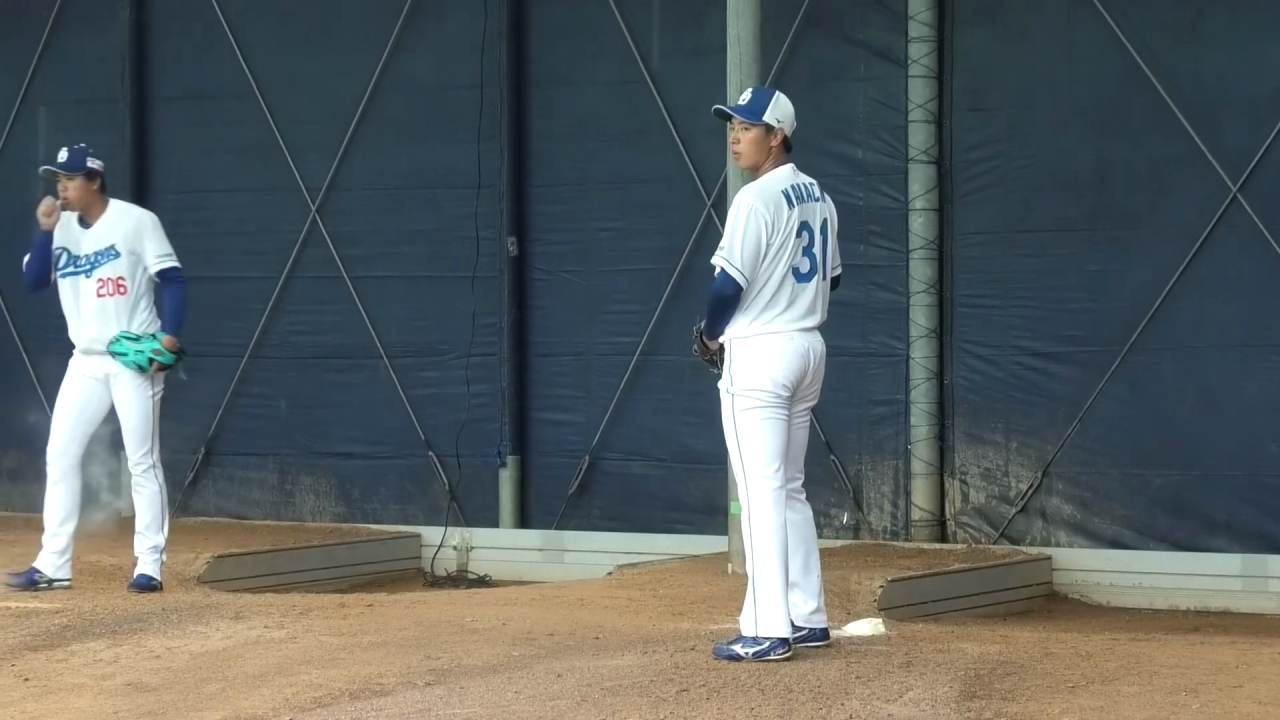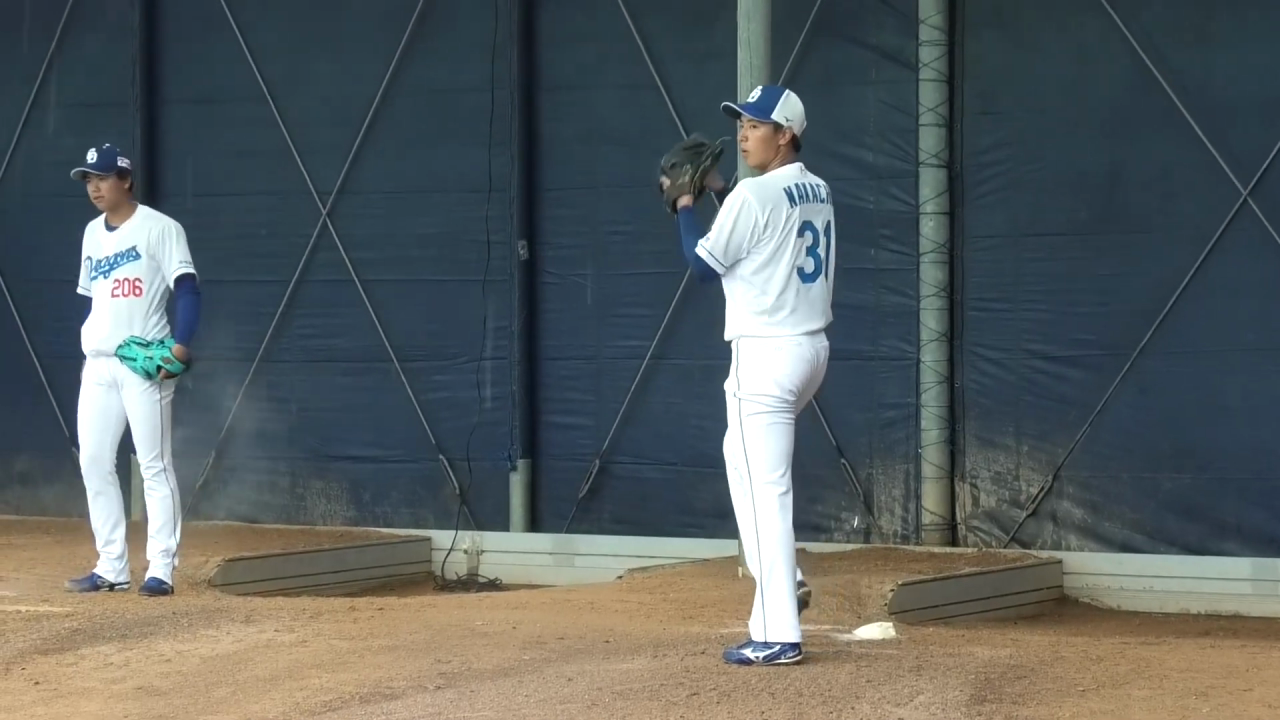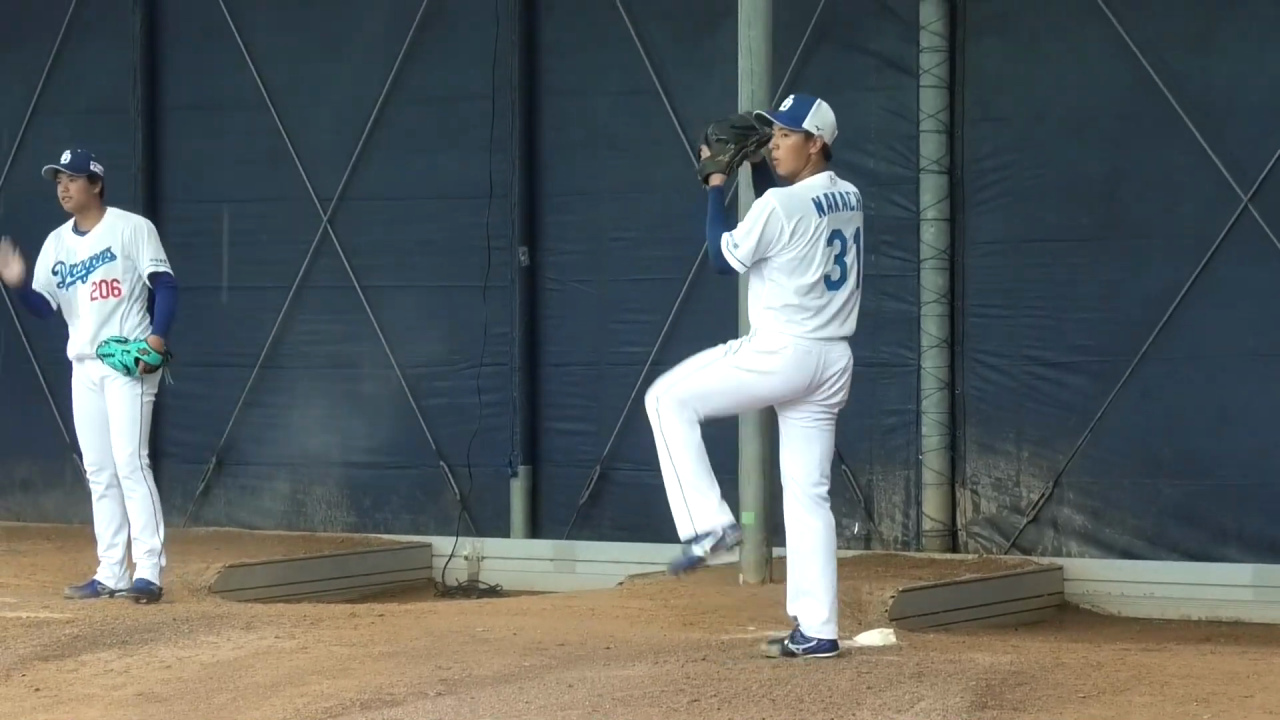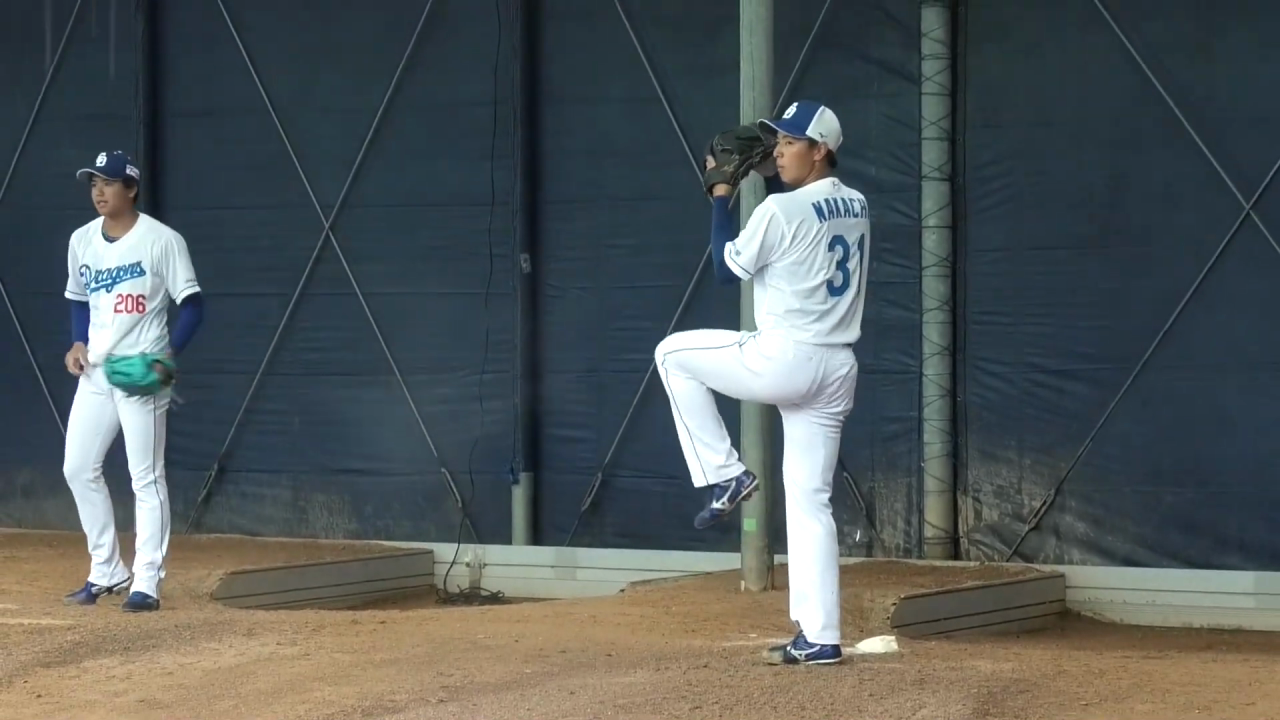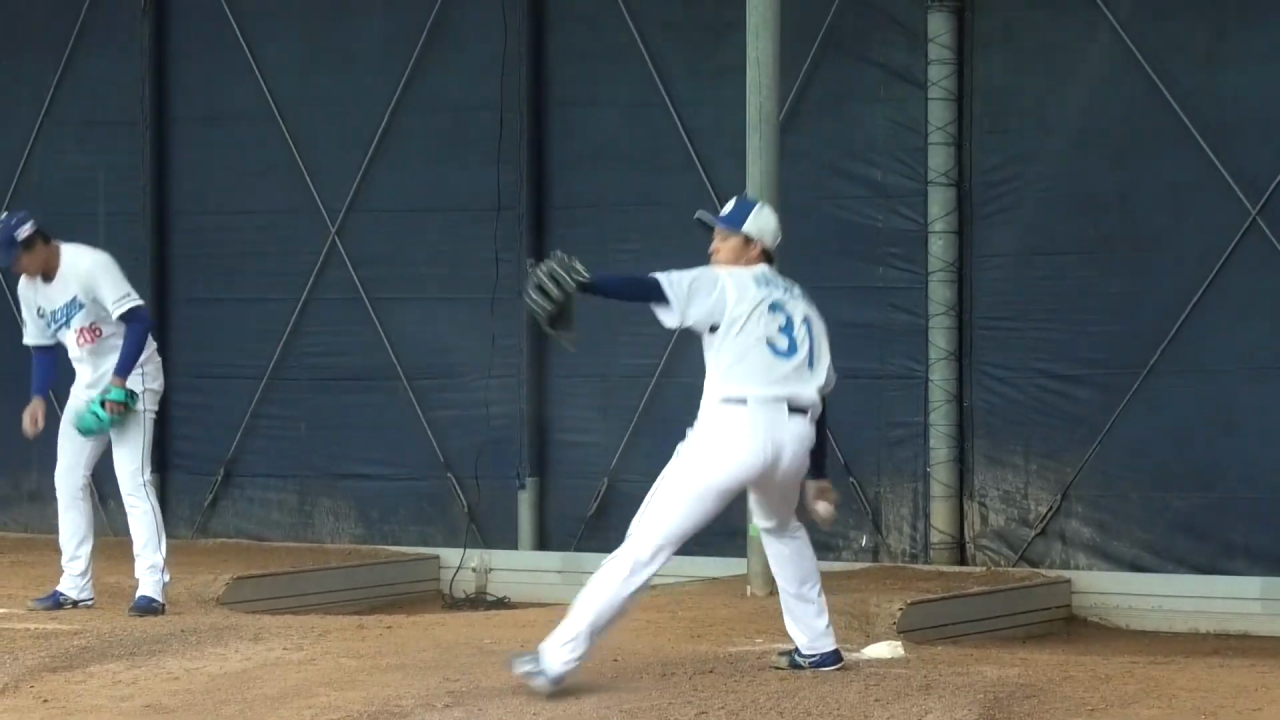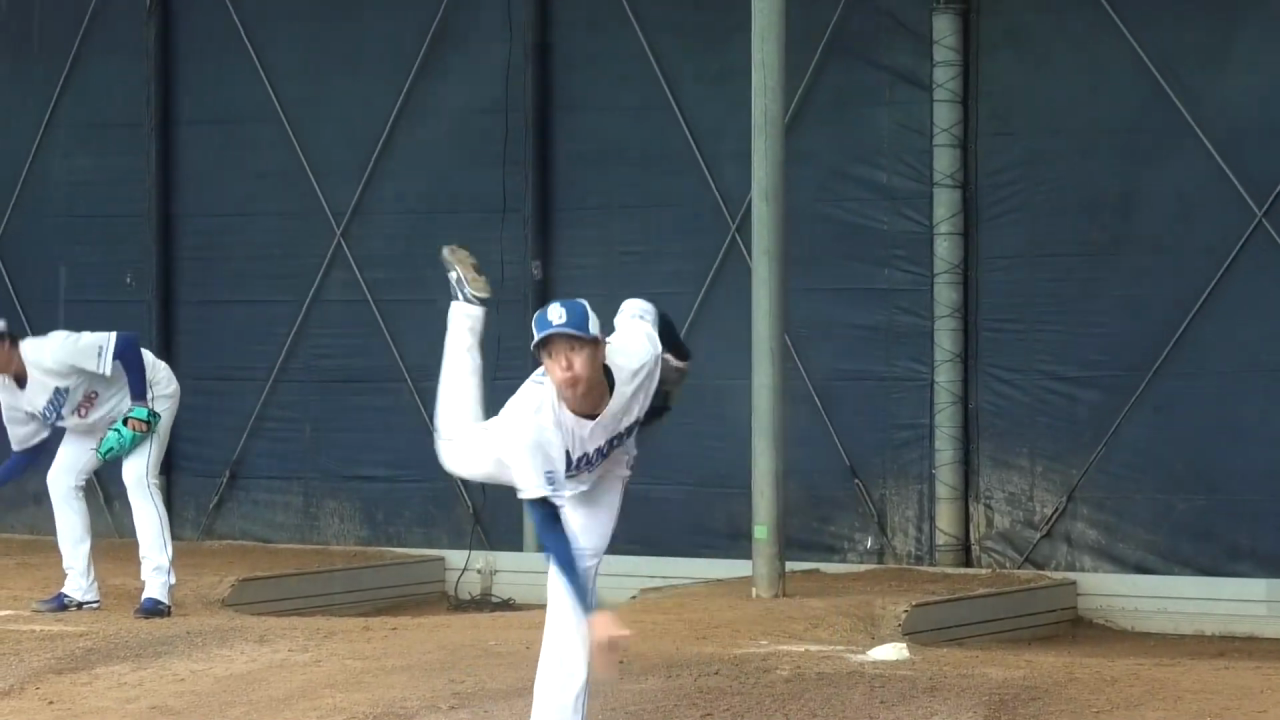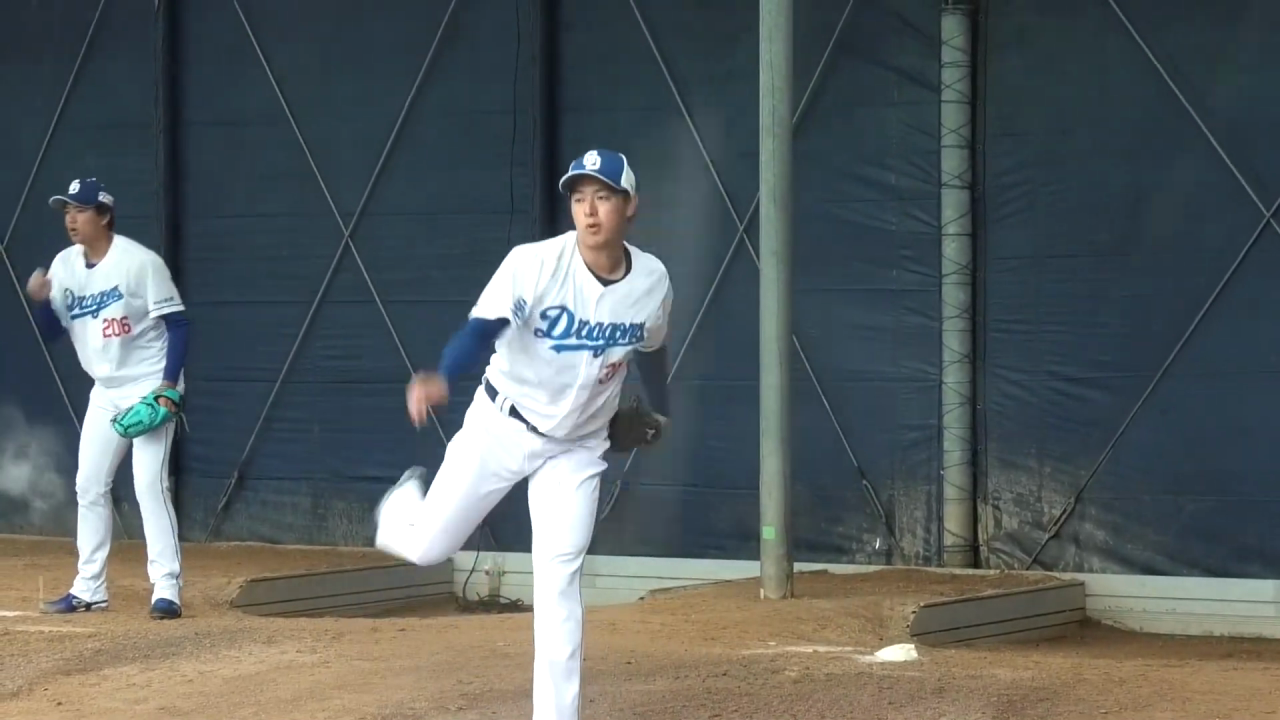
dt=0.7s
person 1, frame 1
left shoulder: (755, 199)
right shoulder: (818, 197)
left elbow: (728, 285)
right elbow: (831, 276)
left wrist: (709, 333)
left hip: (759, 355)
right hip: (808, 349)
left knee: (761, 493)
right knee: (788, 489)
left ankle: (768, 630)
right ankle: (808, 617)
person 1, frame 2
left shoulder: (755, 193)
right shoulder: (818, 192)
left elbow: (704, 266)
left wrist: (684, 206)
right wrist: (718, 195)
left hip: (765, 355)
right hip: (809, 348)
left knee: (765, 492)
right knee: (761, 475)
left ankle: (778, 634)
right ankle: (786, 582)
person 1, frame 3
left shoulder: (781, 205)
right shoulder: (849, 198)
left elbow: (723, 258)
left wrist: (716, 184)
right wrist: (756, 167)
left hip: (779, 354)
right hip: (832, 361)
left knee: (667, 400)
right knee: (808, 494)
left ankle: (709, 525)
right ankle: (816, 630)
person 1, frame 4
left shoulder: (781, 209)
right shoulder: (856, 206)
left elbow: (727, 268)
left wrist: (721, 194)
right wrist: (768, 177)
left hip: (781, 359)
right hip: (835, 369)
left knee: (673, 353)
right knee: (810, 501)
left ankle: (724, 474)
right ankle: (819, 636)
person 1, frame 5
left shoulder: (722, 284)
right shoulder: (801, 303)
left elbow: (653, 288)
right elbow: (818, 390)
left wrist: (580, 282)
right wrist: (815, 472)
left hip: (736, 430)
right hip: (795, 435)
left knee: (645, 544)
right knee: (782, 529)
left ankle: (559, 655)
right ankle: (818, 647)
person 1, frame 6
left shoulder: (639, 355)
right shoulder: (532, 415)
left elbow: (641, 311)
right elbow: (548, 525)
left wrist: (677, 358)
right wrist: (592, 612)
left hip: (602, 470)
left knee: (571, 590)
right knee: (452, 447)
right ankle: (469, 299)
person 1, frame 7
left shoulder: (652, 280)
right shoulder: (532, 262)
left elbow: (651, 349)
right elbow: (483, 327)
left wrist: (659, 408)
right wrist: (441, 380)
left hip: (576, 448)
right hip: (501, 426)
left knee: (558, 581)
right knee: (425, 544)
right ankle: (409, 498)
person 2, frame 1
left shoulder: (136, 220)
right shoulder: (59, 225)
left elbow: (172, 279)
right elbow: (32, 282)
left wrist: (170, 335)
right wrist: (44, 231)
right hip: (85, 361)
left knee: (141, 460)
right knee: (60, 454)
left ankle: (149, 565)
right ankle: (55, 562)
person 2, frame 2
left shoulder: (160, 228)
right shoulder: (92, 233)
left elbow: (187, 289)
left wrist: (181, 345)
right wrist: (83, 357)
right hip: (98, 365)
left knee: (154, 466)
right knee: (93, 463)
left ankle: (161, 569)
right ankle: (111, 567)
person 2, frame 3
left shoulder: (133, 227)
right shoulder: (56, 241)
left elbow: (164, 284)
right elbow: (43, 304)
left wrist: (158, 336)
right hip: (84, 368)
left knee: (130, 464)
right knee: (98, 473)
left ankle: (147, 571)
right ankle: (111, 572)
person 2, frame 4
left shoulder: (162, 240)
right shoulder: (81, 240)
left elbow: (191, 303)
right elbow: (79, 300)
left wrist: (170, 352)
right wrist: (77, 344)
right hip: (97, 374)
left knee: (145, 479)
right knee: (78, 468)
left ankle: (146, 582)
right ankle: (106, 570)
person 2, frame 5
left shoulder: (88, 264)
left elbow: (136, 320)
right elbow: (41, 347)
left wrist: (119, 383)
right wrist: (38, 397)
left hip: (131, 375)
right hip: (88, 384)
left knee: (133, 479)
right knee: (68, 479)
left ankle: (151, 589)
right ankle: (75, 586)
person 2, frame 6
left shoulder: (51, 353)
left elbow: (126, 343)
right elbow: (27, 451)
left wrist: (140, 406)
left hip: (148, 389)
right hip: (103, 410)
left knee: (138, 476)
right knee: (61, 481)
left ankle: (158, 591)
right ankle: (80, 588)
person 2, frame 7
left shoulder: (140, 261)
right shoulder: (64, 265)
left elbow: (177, 324)
right elbow: (50, 332)
left wrist: (169, 384)
right wrist: (41, 299)
left hip: (149, 388)
right hip: (104, 391)
left knee: (148, 484)
right knee: (89, 485)
left ankle: (166, 590)
right ankle: (90, 589)
